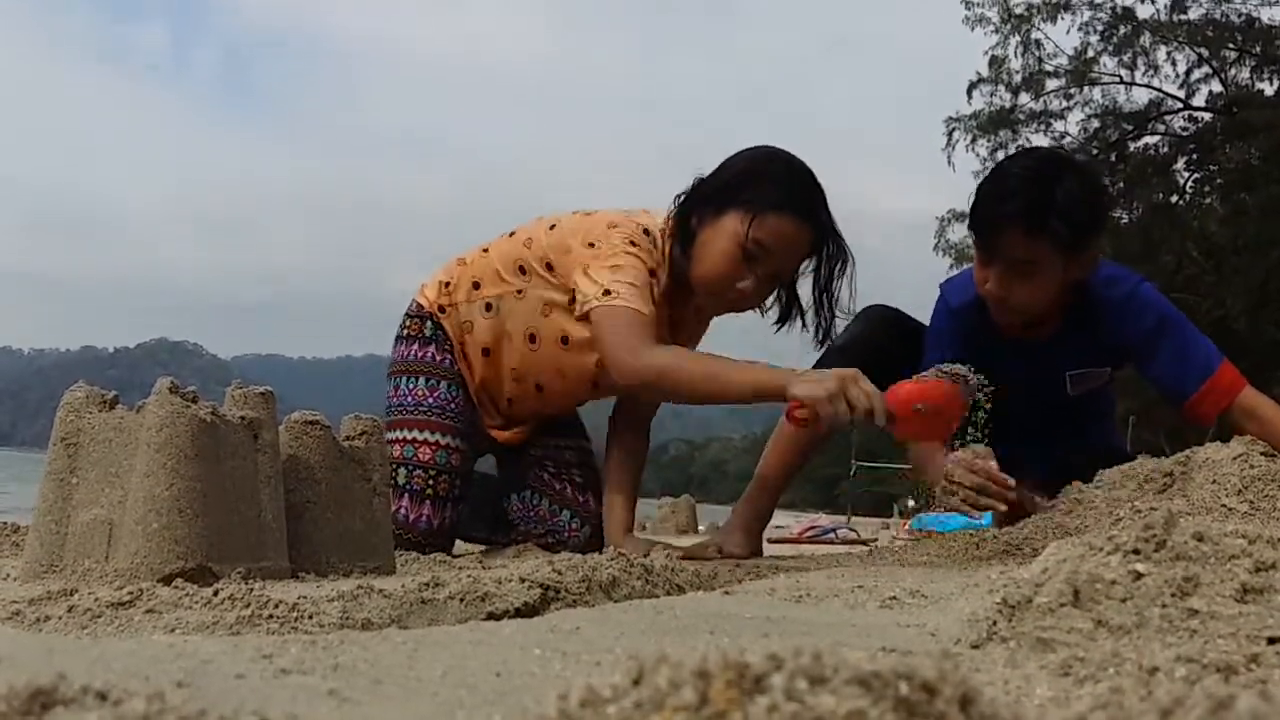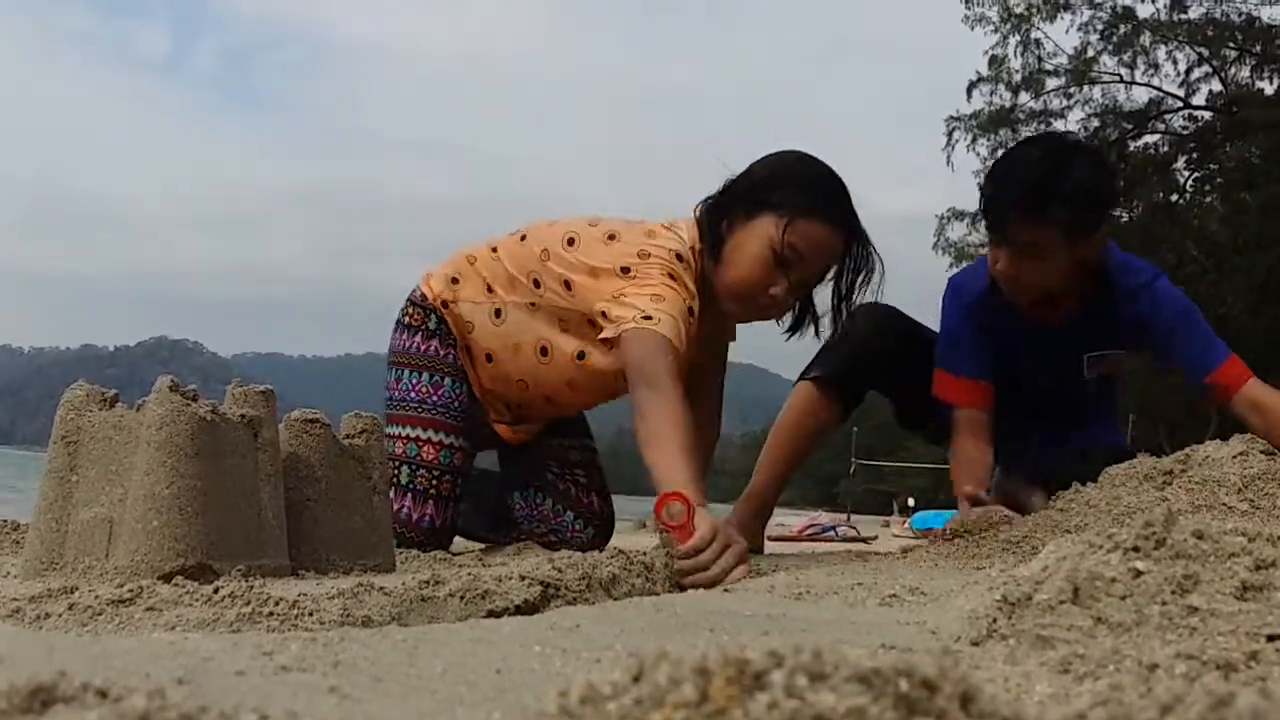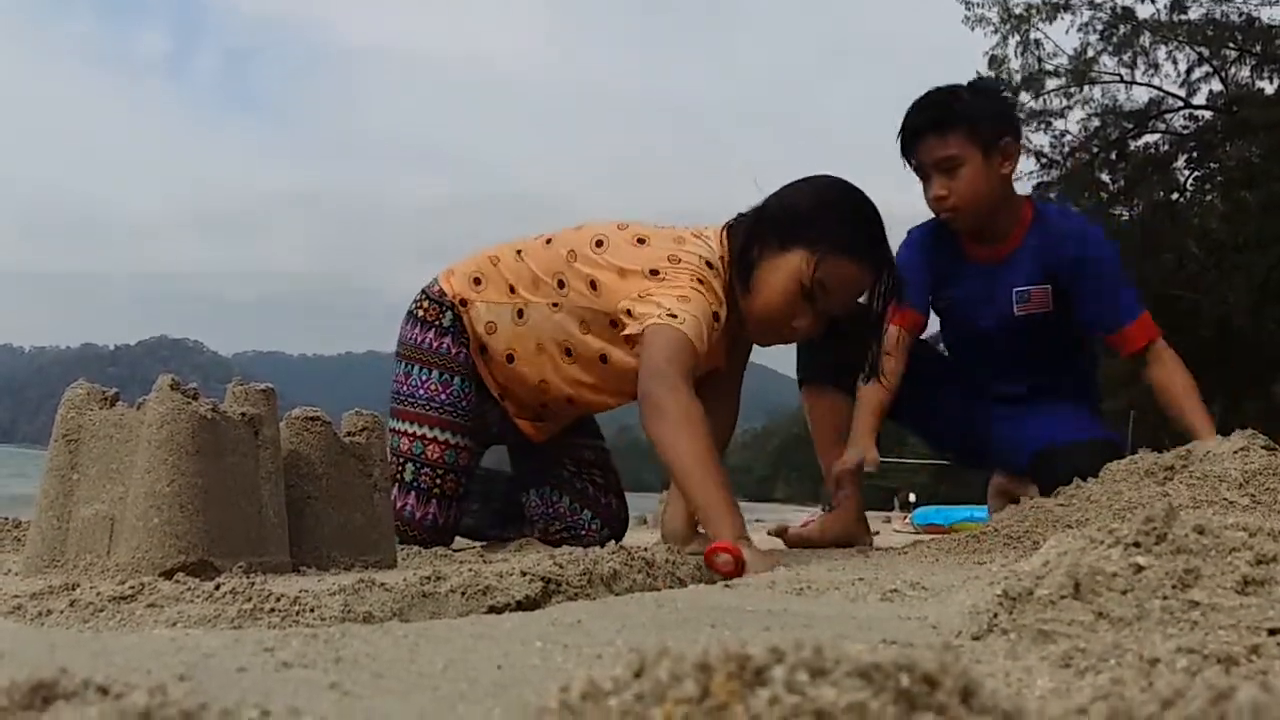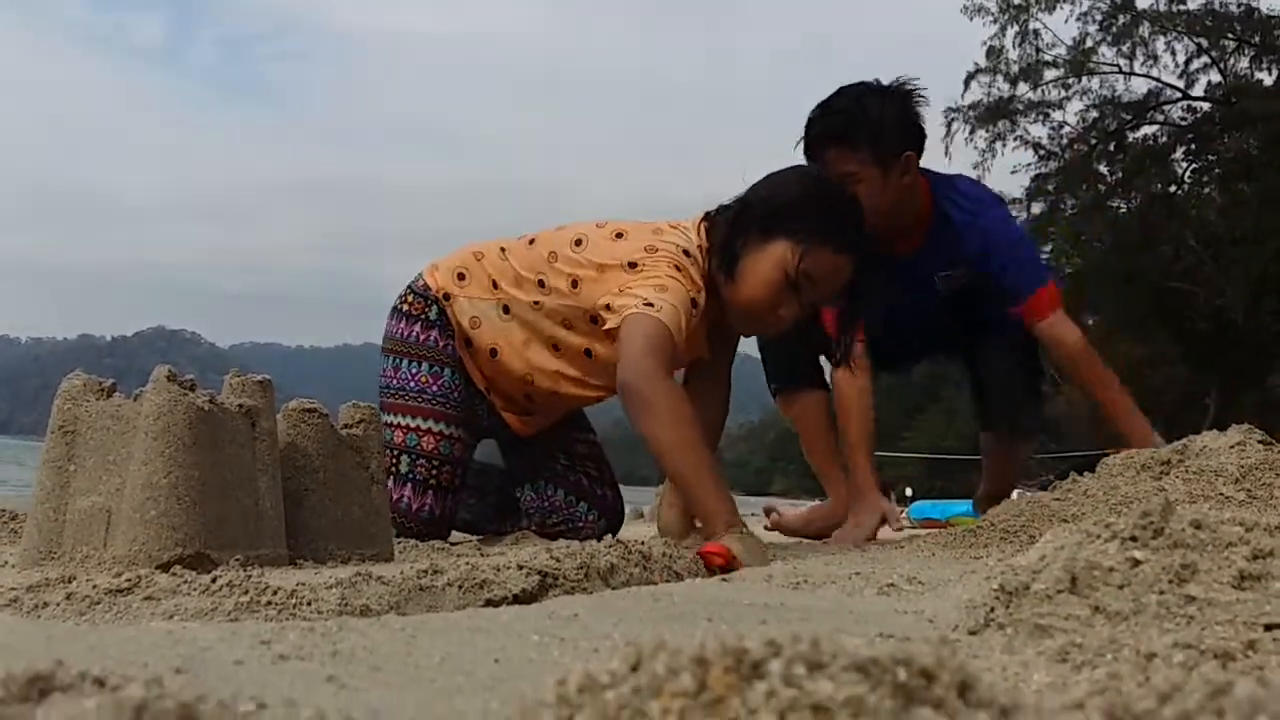
dt=0.5s
person 1, frame 1
left shoulder: (1126, 304)
right shoulder: (960, 305)
right elbow: (925, 437)
right wrist: (944, 468)
left hip: (1075, 455)
right hip: (981, 426)
right knee: (878, 330)
left ankle: (1032, 503)
right ankle: (747, 519)
person 1, frame 2
left shoulder: (1138, 293)
right shoulder: (971, 293)
right elbow: (971, 432)
right wrist: (969, 505)
left hip: (1073, 443)
right hip: (985, 417)
right knee: (874, 331)
left ankle: (1027, 495)
right ankle: (746, 516)
person 1, frame 3
left shoulder: (1071, 240)
right shoulder: (925, 248)
left elbow: (1151, 354)
right elbow: (893, 351)
right wrist: (860, 439)
left hip: (1051, 418)
right hip: (967, 409)
left knee: (1093, 477)
right knee: (836, 332)
left ankle: (1021, 492)
right ankle: (846, 512)
person 1, frame 4
left shoulder: (970, 214)
left elbow: (1056, 330)
right elbow: (852, 362)
left wrist: (1148, 453)
right wrist: (867, 494)
left hip: (977, 323)
right hip: (892, 329)
left knee: (1006, 361)
right knee: (784, 329)
left ankle: (993, 510)
right ankle: (847, 498)
person 2, frame 1
left shoulder: (690, 308)
right shoulder: (628, 249)
left elbow: (633, 421)
right elbow: (631, 367)
left wrist: (619, 532)
right wrist: (785, 381)
right hip: (448, 339)
left knee: (576, 536)
right knee: (417, 532)
left ankle: (463, 502)
person 2, frame 2
left shoulder: (717, 295)
right shoulder: (660, 276)
left elbow: (699, 413)
right elbow: (654, 387)
left wrist: (691, 518)
right wrist: (696, 512)
left knee: (579, 536)
right knee: (414, 532)
left ankle: (471, 496)
person 2, frame 3
left shoulder: (736, 296)
right shoulder: (689, 282)
left elbow: (716, 409)
right elbow: (663, 391)
left wrist: (681, 530)
right wrist: (735, 543)
right hip: (459, 327)
left knee: (593, 531)
right knee: (415, 525)
left ankle: (467, 499)
person 2, frame 4
left shoulder: (719, 289)
right shoulder: (671, 271)
left elbow: (704, 400)
right elbow: (641, 379)
right wrist: (729, 530)
left knee: (591, 523)
right knee: (410, 521)
left ankle: (456, 491)
